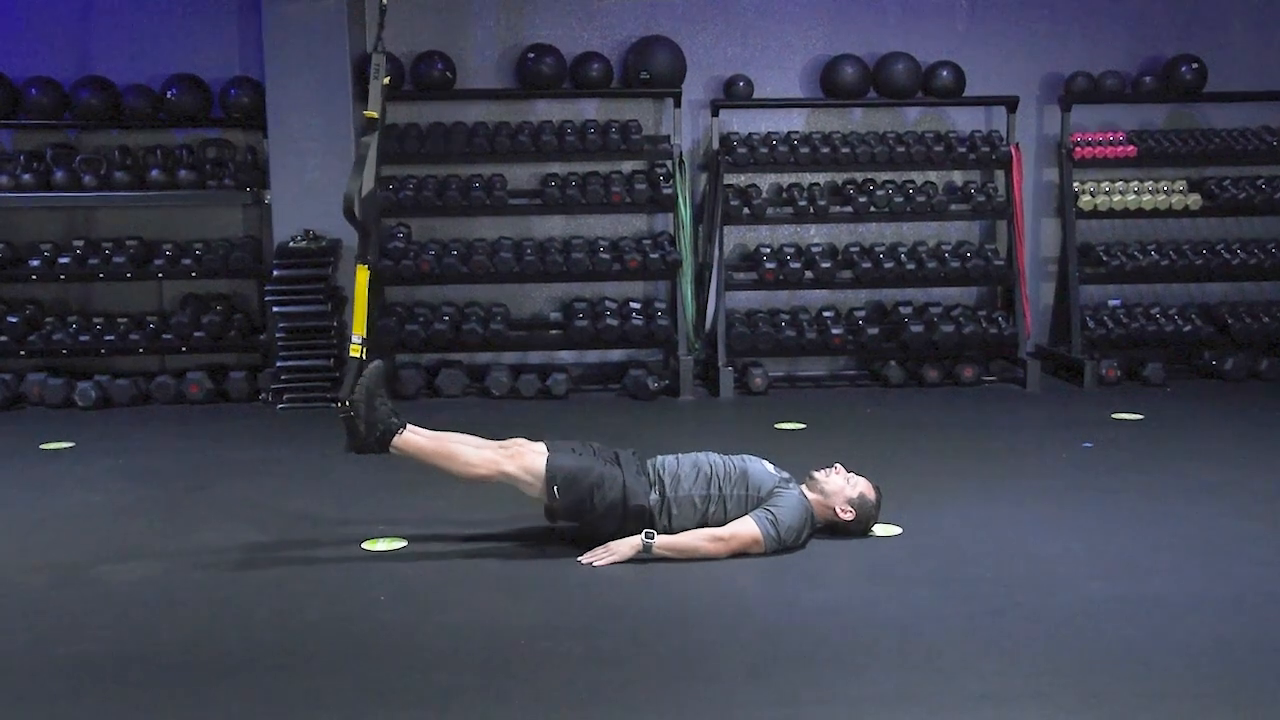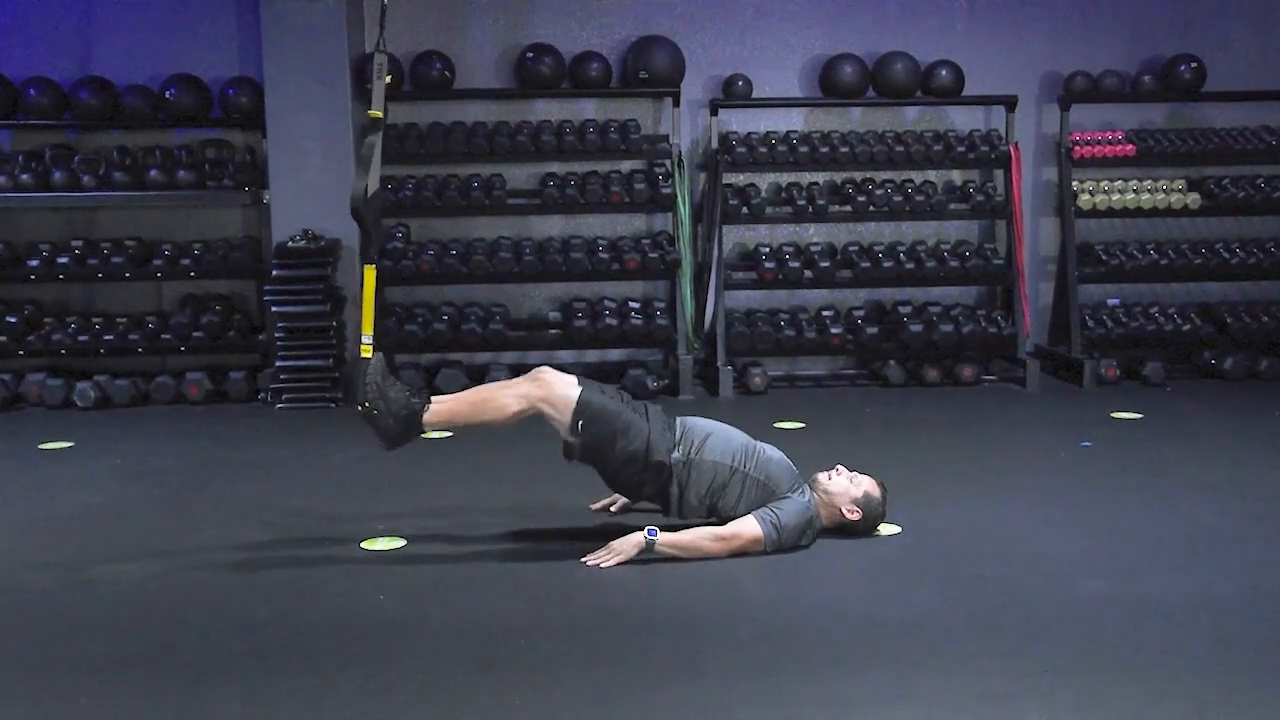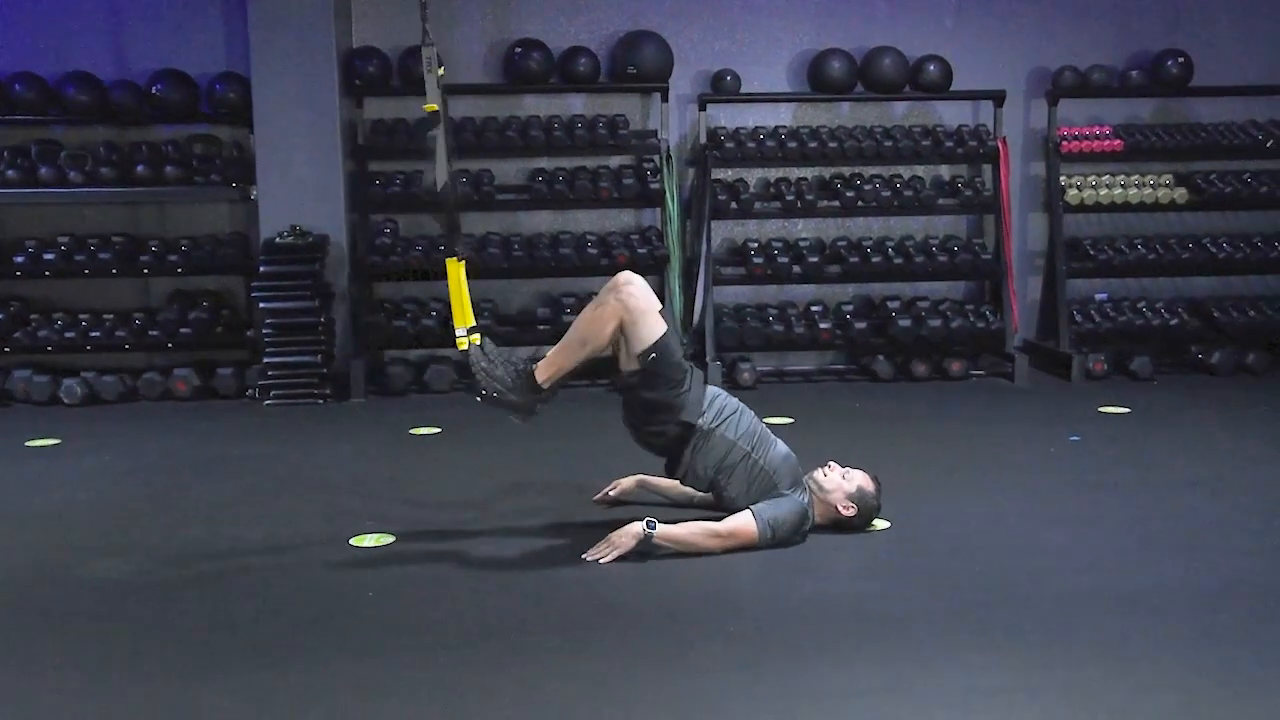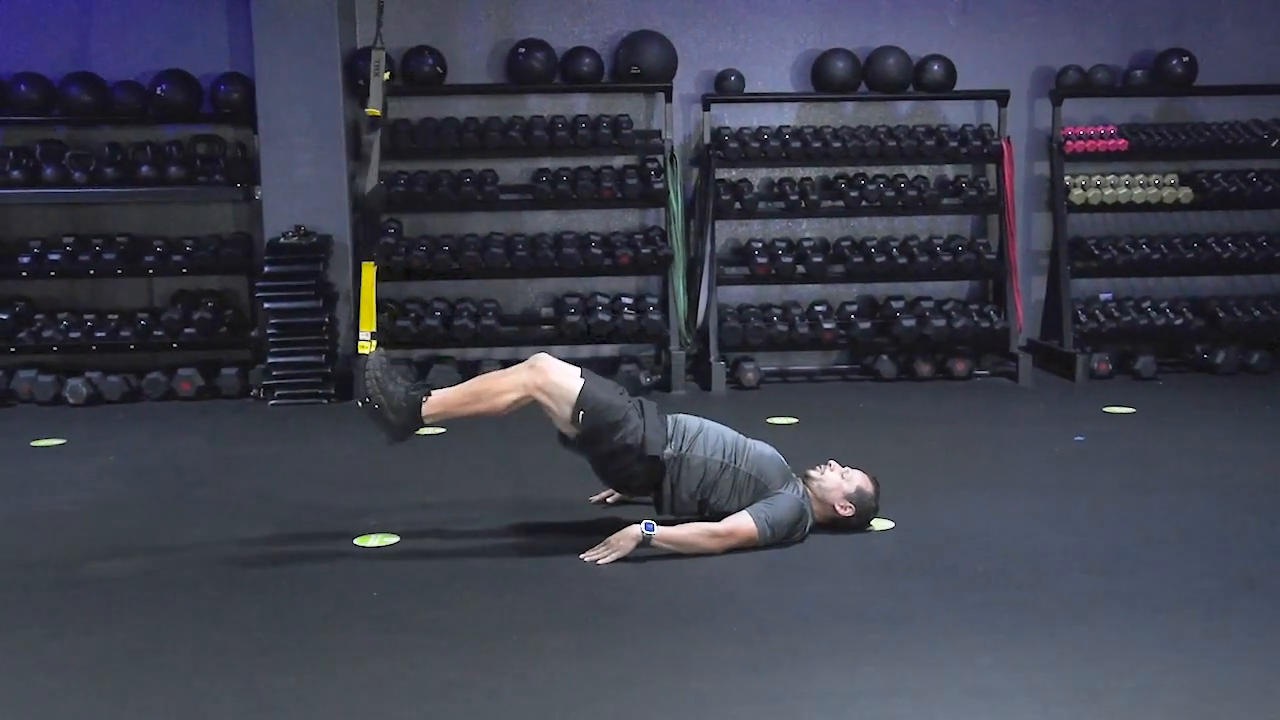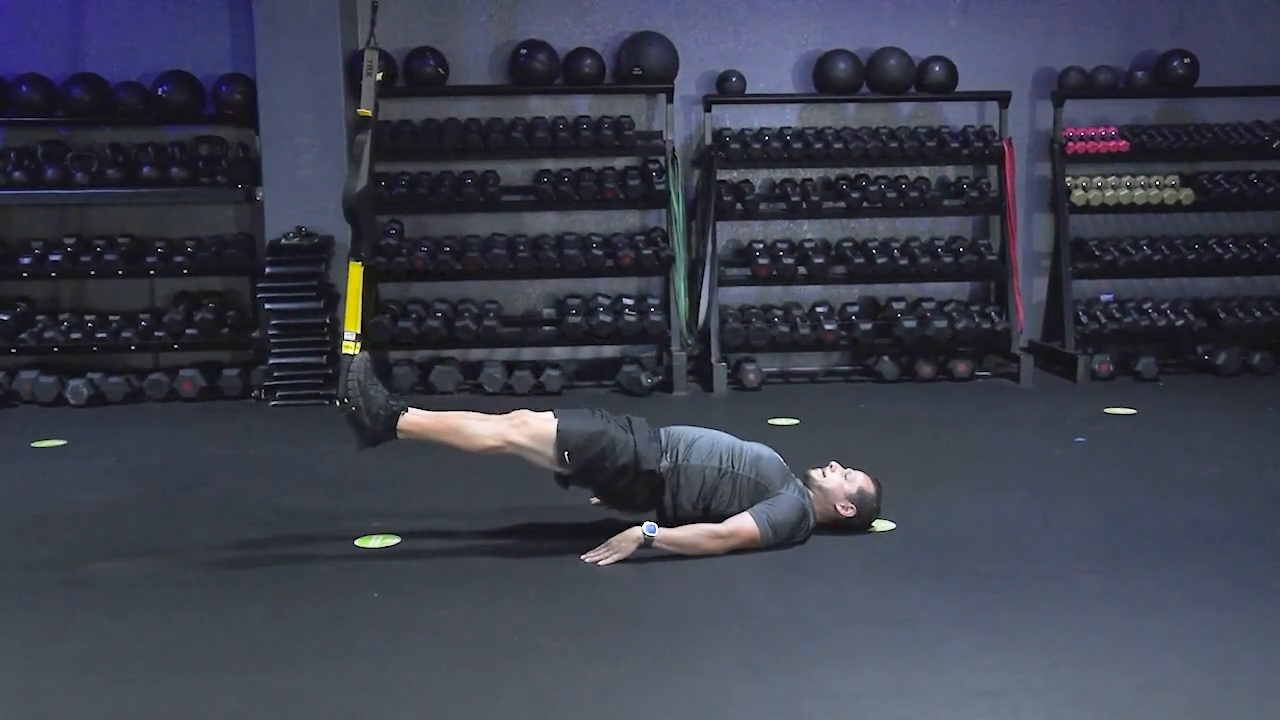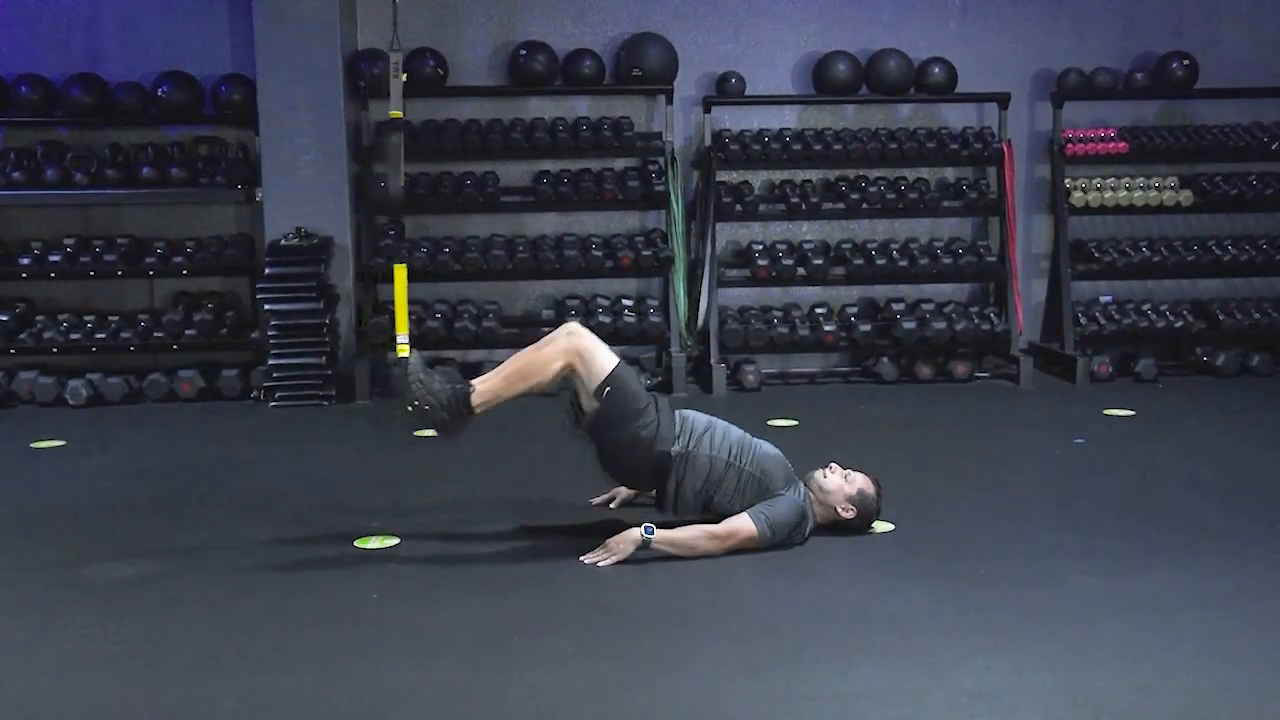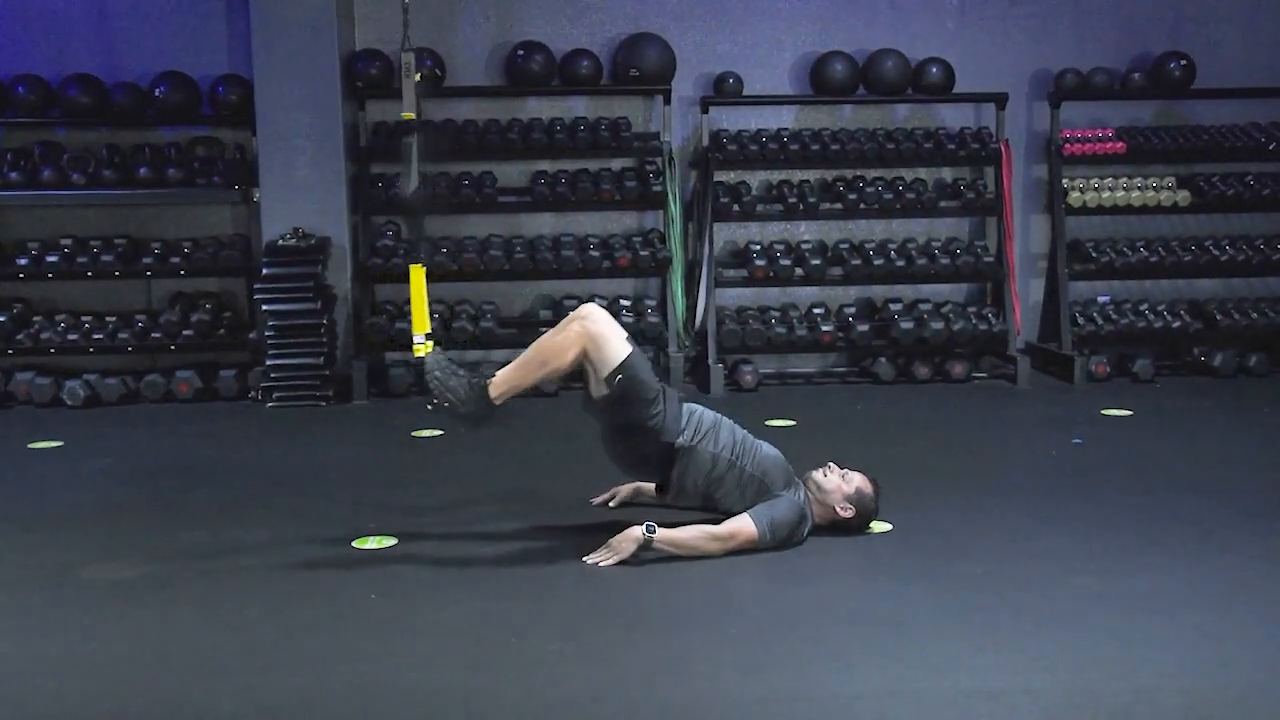
dt=0.7s
person 1, frame 1
left shoulder: (795, 514)
right shoulder: (783, 485)
left elbow: (724, 540)
left wrist: (641, 541)
left hip: (640, 502)
right hip: (643, 473)
left knee: (510, 462)
right knee: (515, 448)
left ankle: (388, 434)
right ankle: (390, 429)
person 1, frame 2
left shoulder: (799, 519)
right shoulder: (795, 488)
left elbow: (725, 538)
left wrist: (646, 538)
left hip: (659, 461)
right hip: (666, 443)
left knee: (543, 388)
right knee: (544, 383)
left ankle: (413, 416)
right ankle: (418, 410)
person 1, frame 3
left shoulder: (794, 516)
right shoulder: (794, 494)
left elbow: (723, 535)
left wrist: (646, 531)
left hip: (679, 420)
right hip: (693, 413)
left knee: (626, 297)
right knee: (627, 285)
left ankle: (531, 383)
right ankle: (533, 375)
person 1, frame 4
left shoulder: (793, 513)
right shoulder: (786, 482)
left elbow: (722, 535)
left wrist: (643, 532)
left hip: (650, 454)
right hip: (657, 438)
left knee: (538, 373)
right knee: (541, 368)
left ankle: (413, 410)
right ankle: (419, 402)
person 1, frame 5
left shoulder: (794, 513)
right shoulder: (784, 481)
left elbow: (723, 536)
left wrist: (645, 534)
left hip: (650, 472)
right hip: (653, 448)
left knee: (513, 432)
right knee: (519, 422)
left ankle: (390, 421)
right ankle: (396, 416)
person 1, frame 6
left shoulder: (793, 517)
right shoulder: (791, 491)
left elbow: (720, 536)
left wrist: (644, 534)
left hip: (656, 450)
right hip: (669, 442)
left knee: (572, 340)
right knee: (572, 337)
left ankle: (459, 403)
right ankle: (465, 396)
person 1, frame 7
left shoulder: (792, 517)
right shoulder: (790, 494)
left elbow: (722, 538)
left wrist: (644, 534)
right wrist: (640, 489)
left hip: (662, 439)
right hip: (672, 430)
left knee: (589, 323)
right knee: (589, 322)
left ankle: (482, 395)
right ankle: (488, 389)
